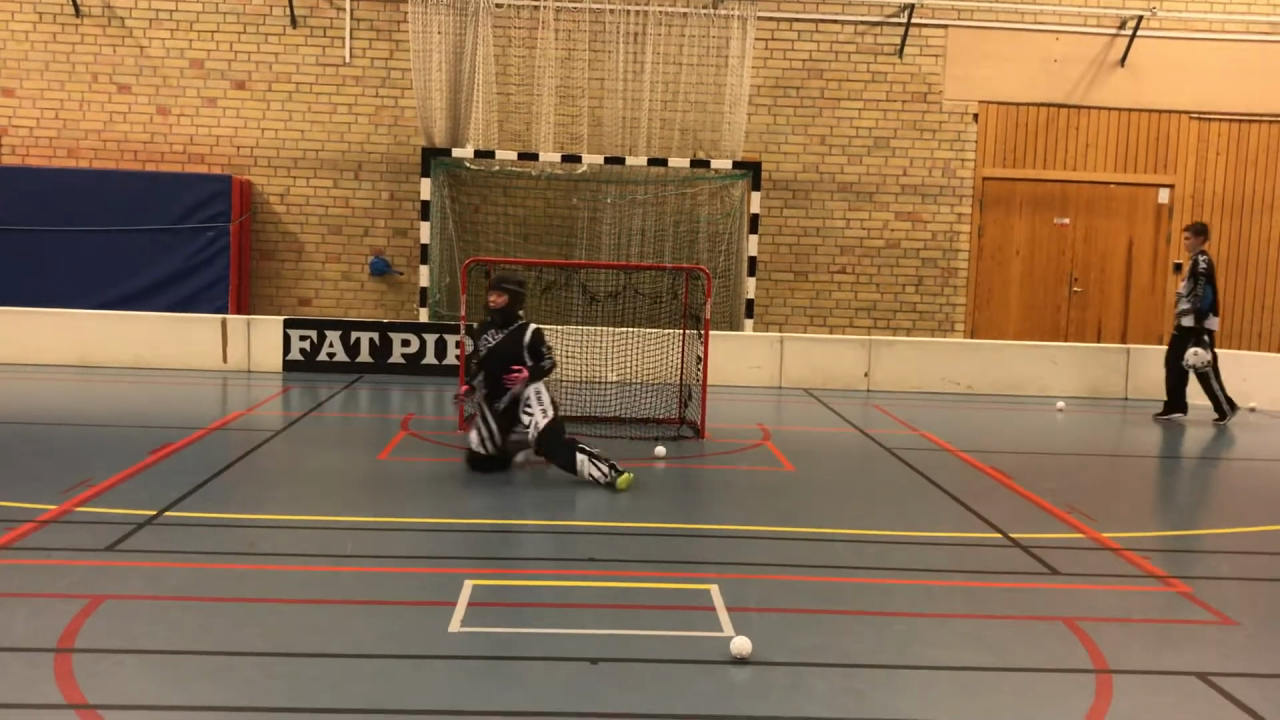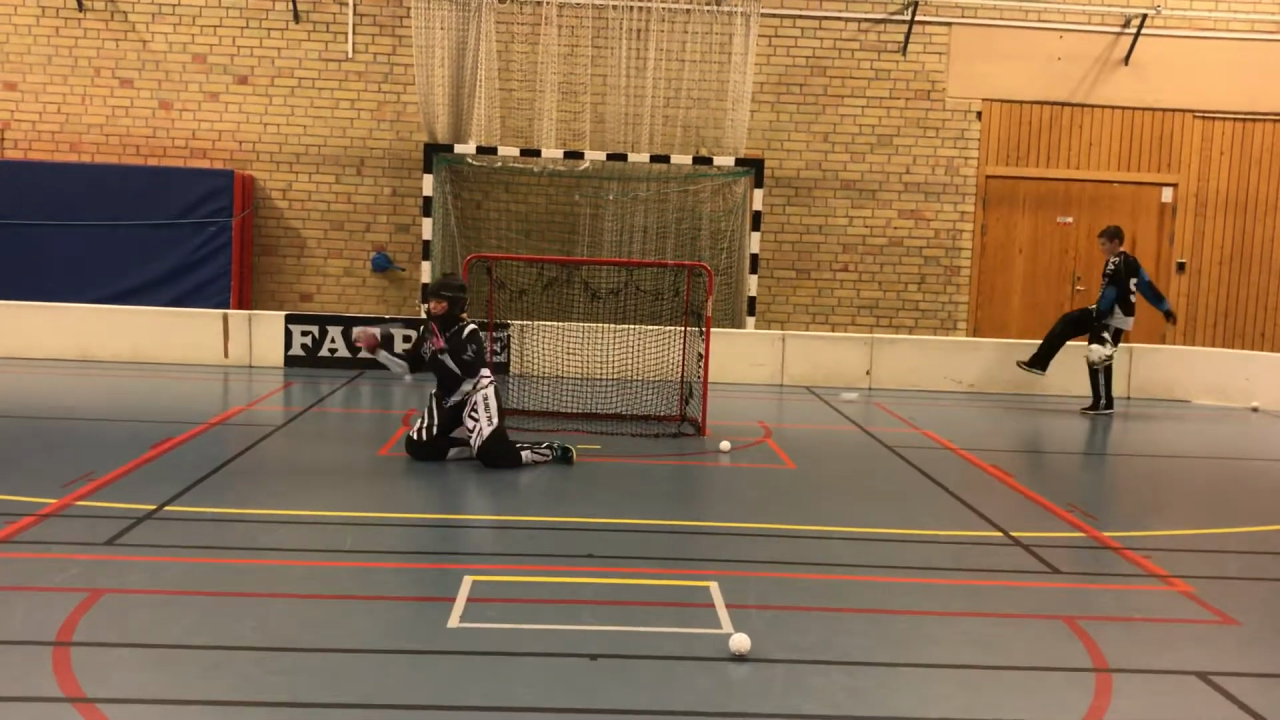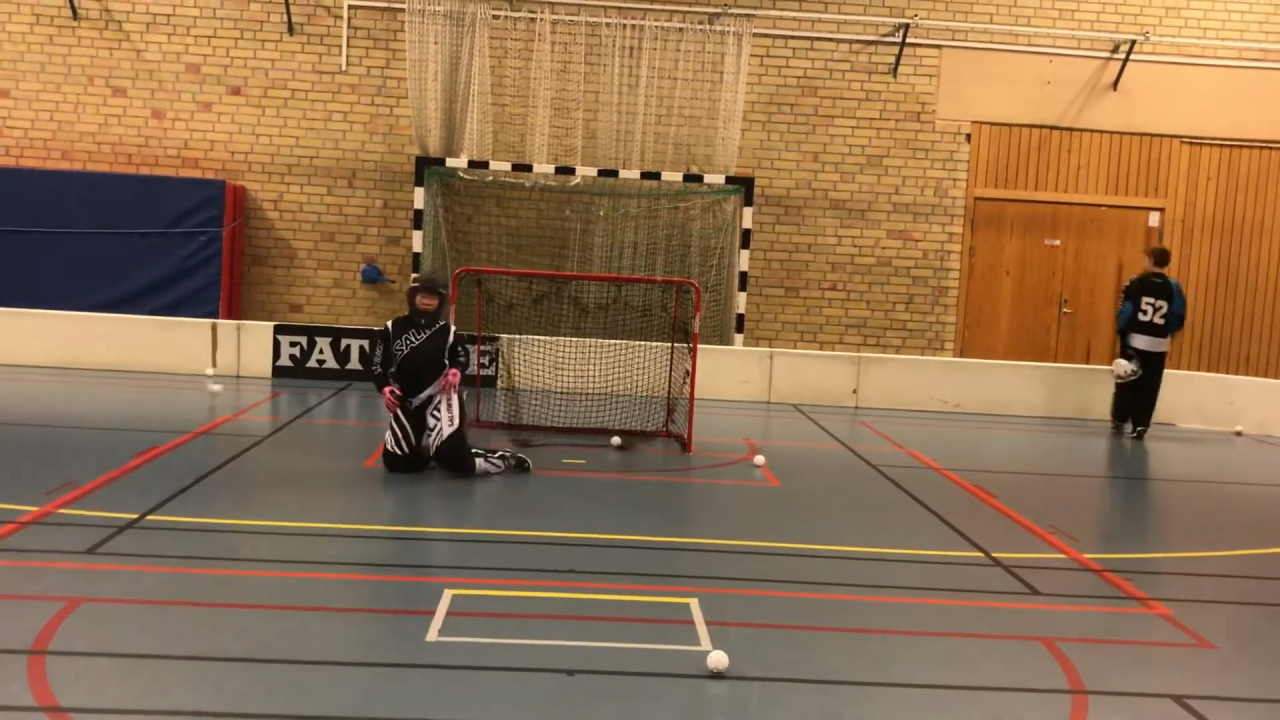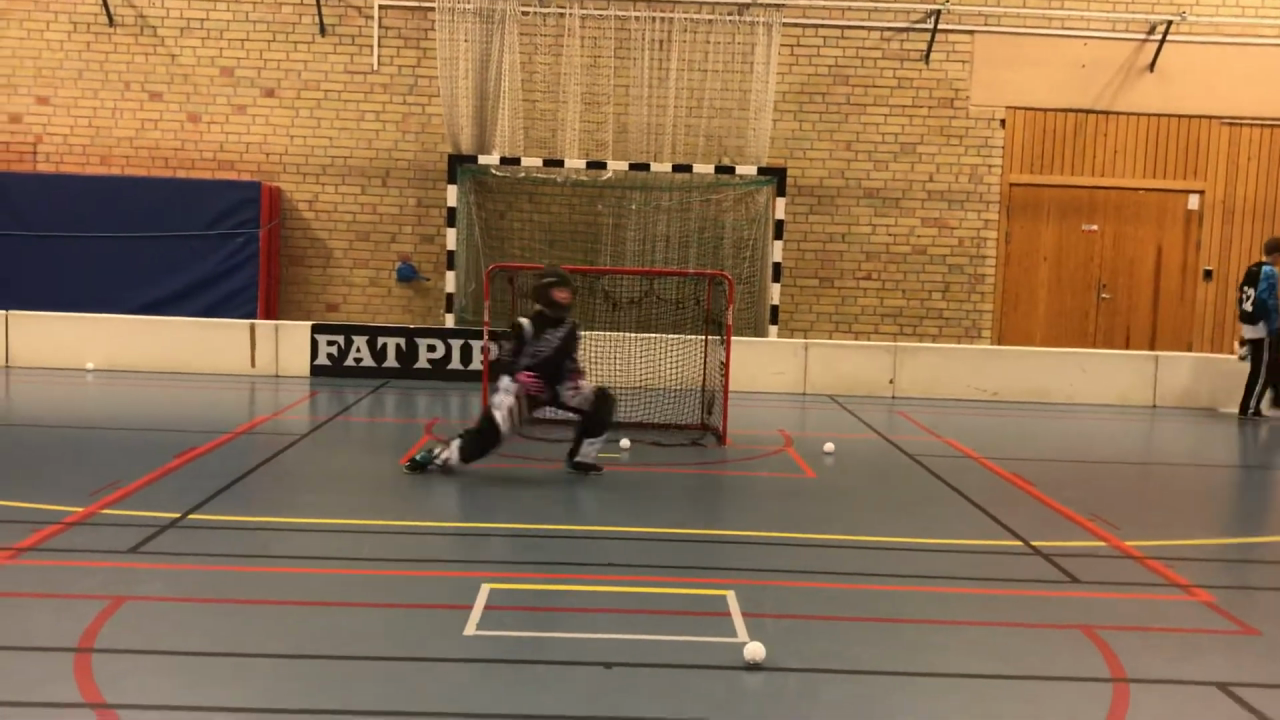
dt=1s
person 1, frame 1
left shoulder: (528, 331)
right shoulder: (483, 329)
left elbow: (548, 363)
right elbow: (477, 364)
left wrist: (528, 375)
right wrist: (469, 386)
left hip: (528, 394)
right hip: (494, 400)
left knee: (550, 439)
right knee: (479, 461)
left ankle: (608, 472)
right ankle: (531, 447)
person 1, frame 2
left shoulder: (469, 333)
right shoulder: (428, 330)
left elbow: (471, 371)
right elbow: (409, 366)
left wrist: (443, 349)
right wrist: (377, 349)
left hip: (476, 396)
right hip: (445, 398)
left knee: (495, 454)
right knee: (417, 448)
left ankle: (553, 451)
right ankle: (472, 443)
person 1, frame 3
left shoulder: (446, 331)
right shoulder: (393, 328)
left elbow: (458, 358)
right elbow: (379, 364)
left wrist: (455, 371)
right wrist: (385, 387)
left hip: (439, 396)
right hip: (405, 400)
left knee: (454, 457)
right knee: (397, 462)
left ankle: (507, 460)
right ankle: (430, 452)
person 1, frame 4
left shoulder: (570, 326)
right shoulder: (526, 325)
right elbow: (505, 360)
left wrist: (574, 370)
right wrist: (518, 376)
left hip: (557, 384)
right hip: (520, 386)
left knee: (601, 403)
right knee: (488, 432)
left ankle: (581, 459)
right ankle: (433, 457)
person 2, frame 1
left shoulder: (1203, 261)
right shoulder: (1196, 261)
left elbow: (1204, 294)
left wrist: (1199, 323)
left hip: (1198, 323)
right hip: (1186, 322)
left knee: (1205, 367)
right knee: (1174, 361)
left ankle: (1226, 407)
right ankle: (1175, 406)
person 2, frame 2
left shoulder: (1114, 264)
right shoulder: (1132, 262)
left elbow: (1108, 294)
right elbow: (1147, 286)
left wrist: (1097, 320)
right wrist: (1165, 308)
left hip: (1113, 318)
right hip: (1112, 315)
left knee: (1100, 358)
right knee: (1068, 321)
left ankle: (1103, 403)
right ankle: (1038, 362)
person 2, frame 3
left shoulder: (1136, 282)
right shoulder: (1173, 287)
left elbow: (1125, 310)
right elbow: (1180, 316)
left wrist: (1122, 336)
right wrist: (1168, 331)
left hip: (1134, 339)
right hip: (1158, 343)
left knee: (1127, 382)
right knee: (1149, 386)
left ankle: (1119, 419)
right ankle: (1140, 425)
person 2, frame 4
left shoulder: (1251, 270)
left elbow: (1241, 299)
left wrist: (1244, 323)
left hip: (1248, 326)
right hip: (1261, 329)
right knee: (1262, 369)
right ankle: (1249, 408)
